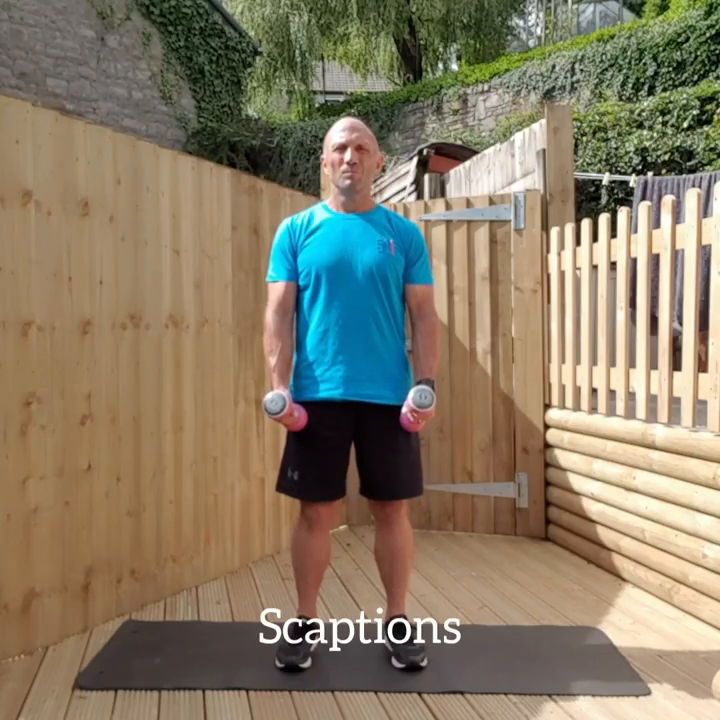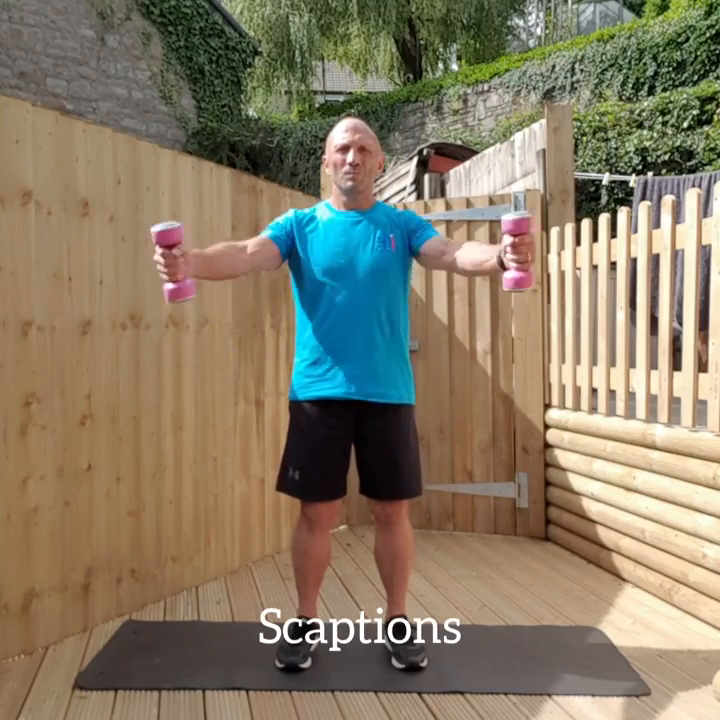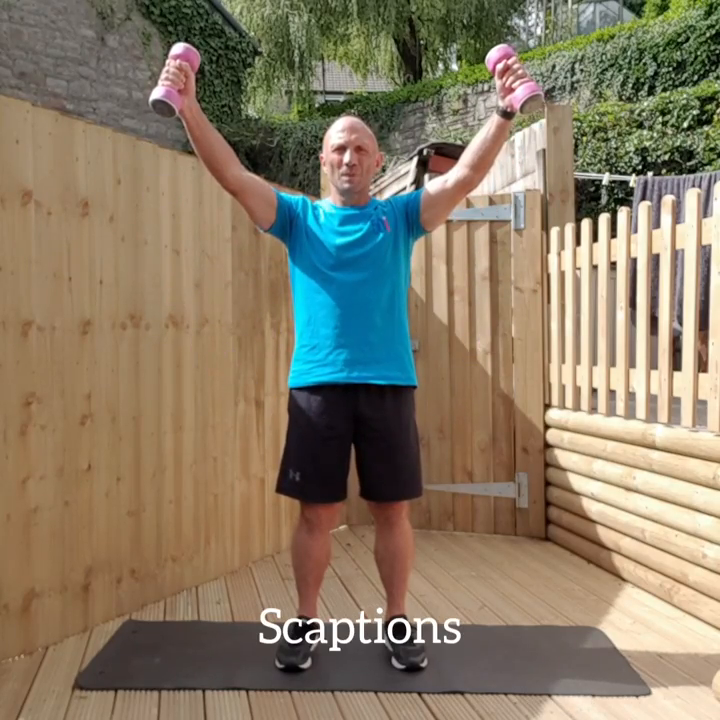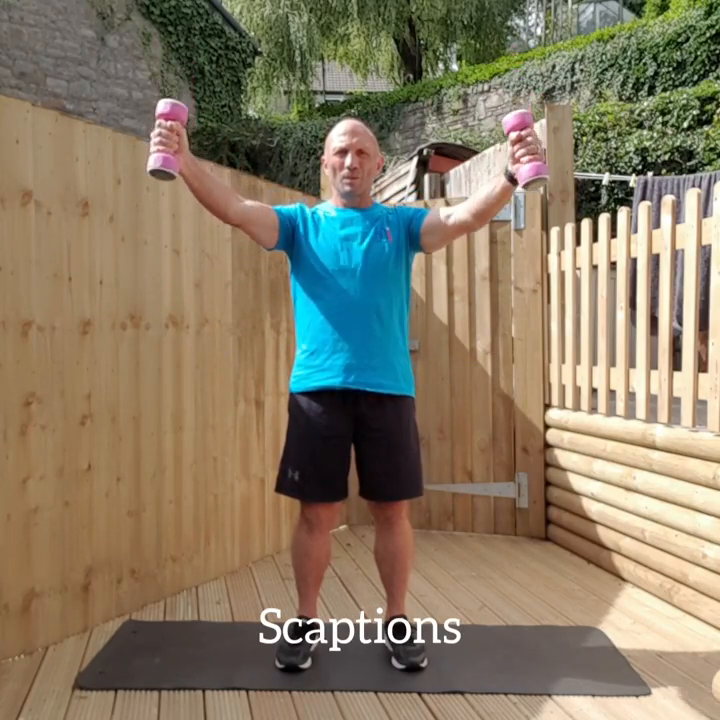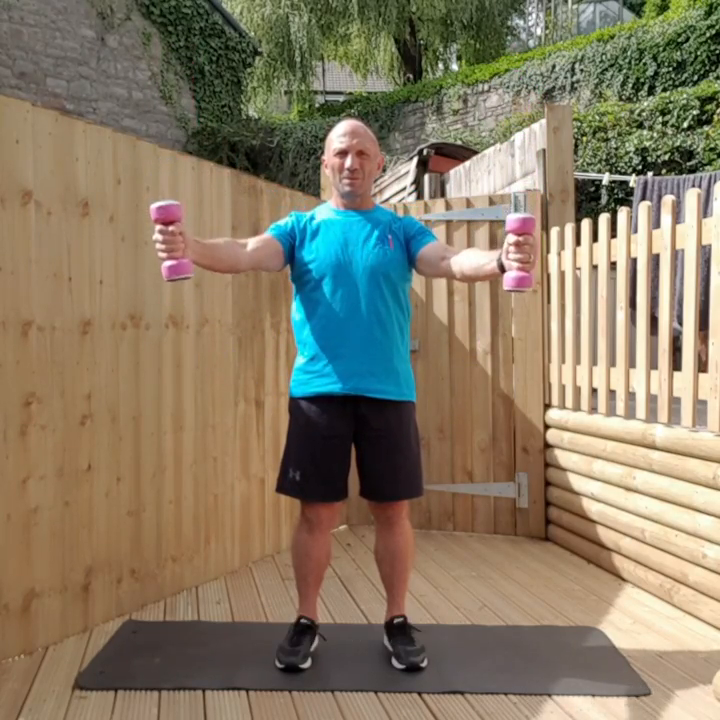
dt=1s
person 1, frame 1
left shoulder: (403, 233)
right shoulder: (296, 230)
left elbow: (424, 315)
right elbow: (279, 313)
left wrist: (426, 385)
right wrist: (279, 386)
left hip: (388, 395)
right hip: (317, 396)
left knee: (392, 510)
right knee: (316, 512)
left ankle: (397, 622)
right ankle: (305, 622)
person 1, frame 2
left shoulder: (403, 225)
right shoulder: (300, 226)
left elbow: (454, 252)
right elbow: (245, 254)
left wrist: (502, 255)
right wrist: (190, 261)
left hip: (389, 393)
right hip: (318, 392)
left knee: (393, 510)
right knee: (316, 512)
left ankle: (397, 622)
right ankle: (305, 622)
person 1, frame 3
left shoulder: (400, 216)
right shoulder: (298, 217)
left elbow: (465, 176)
right elbow: (233, 176)
left wrist: (503, 112)
right wrist: (189, 109)
left hip: (389, 383)
right hip: (316, 384)
left knee: (393, 510)
right knee: (316, 512)
left ankle: (397, 621)
right ankle: (305, 622)
person 1, frame 4
left shoulder: (401, 223)
right shoulder: (300, 222)
left elbow: (464, 217)
right elbow: (235, 208)
left wrist: (511, 176)
right wrist: (184, 163)
left hip: (388, 388)
right hip: (317, 388)
left knee: (392, 511)
right knee: (316, 513)
left ankle: (397, 622)
right ankle: (305, 623)
person 1, frame 5
left shoulder: (402, 229)
right shoulder: (301, 226)
left elbow: (450, 260)
right elbow: (249, 252)
left wrist: (500, 261)
right wrist: (193, 250)
left hip: (389, 392)
right hip: (318, 391)
left knee: (393, 511)
right knee: (316, 513)
left ankle: (397, 622)
right ankle: (305, 621)
